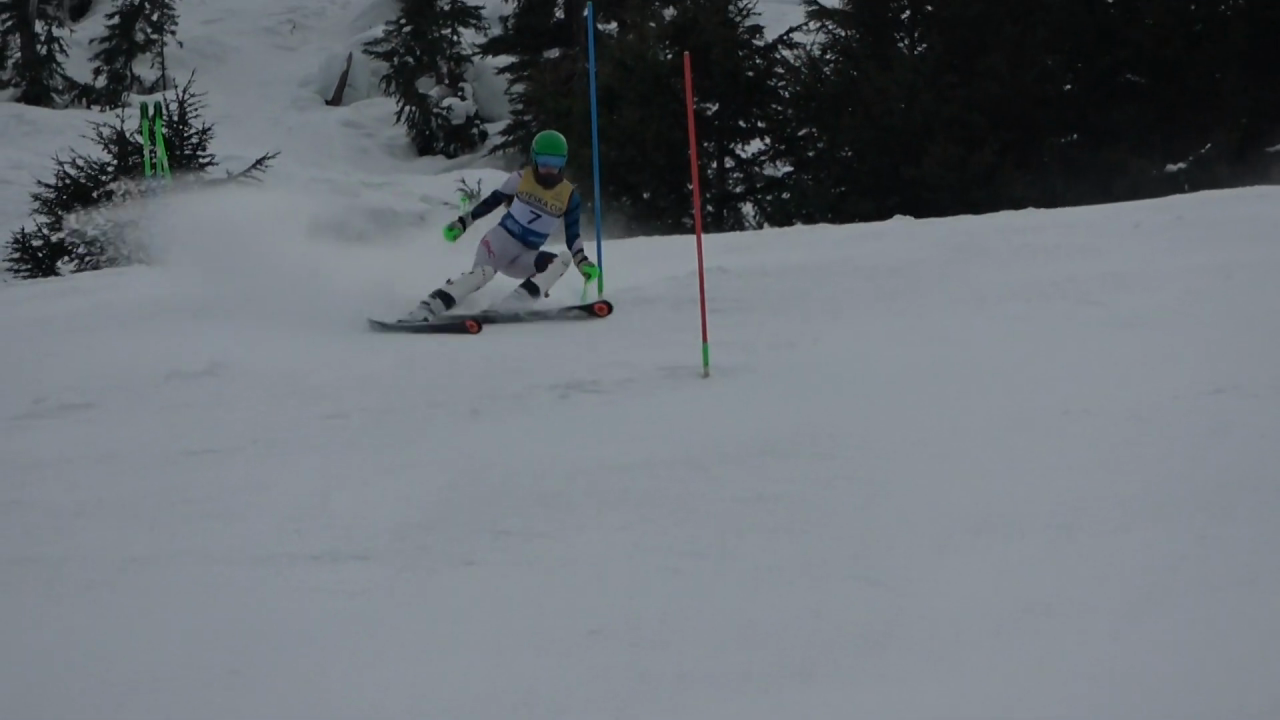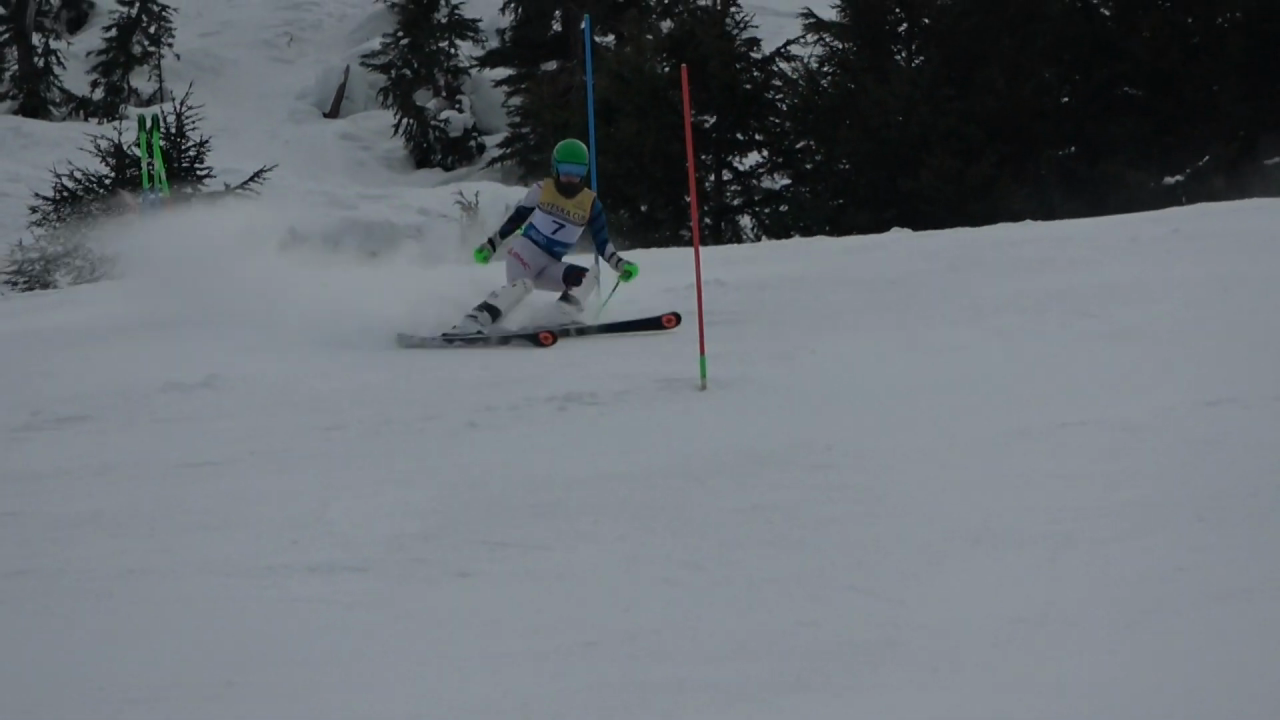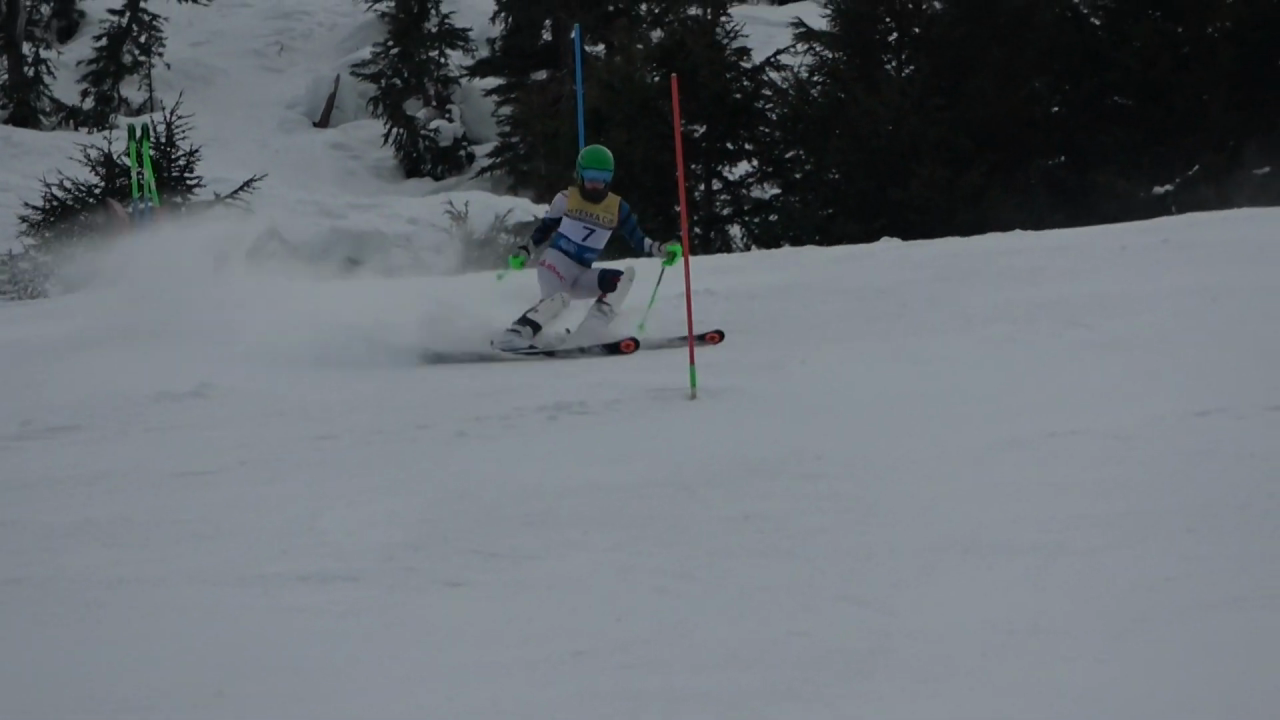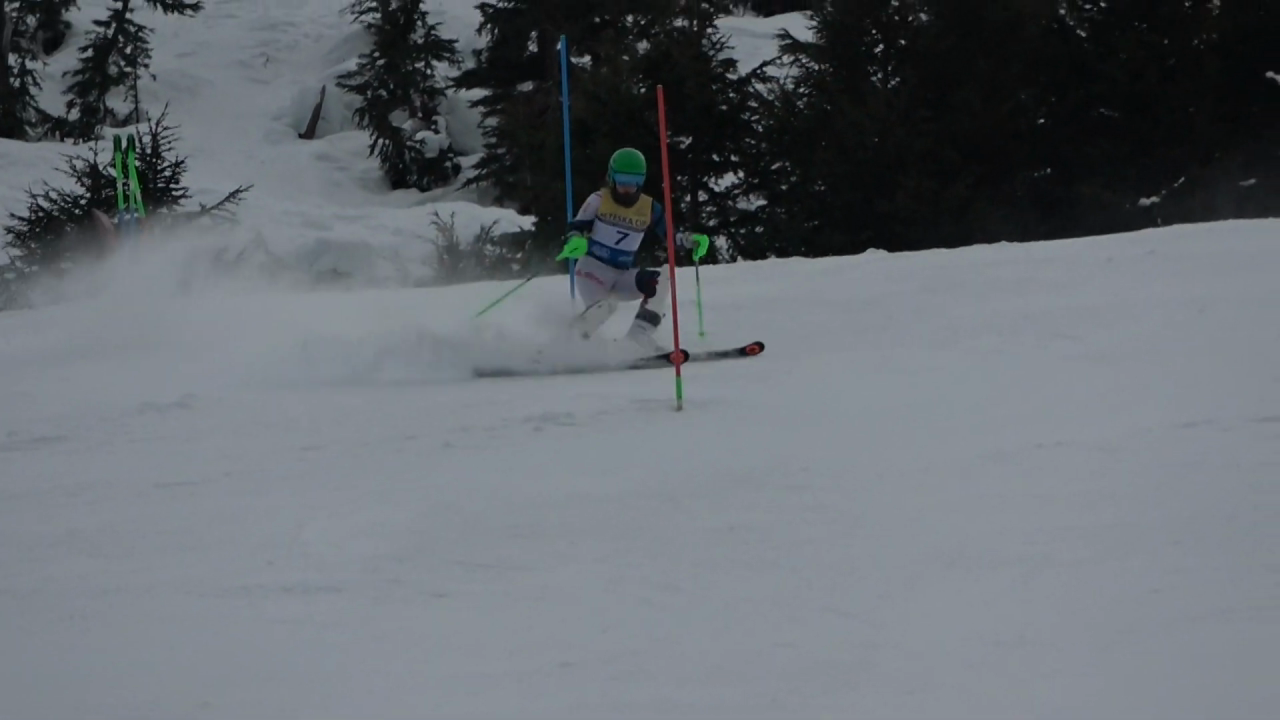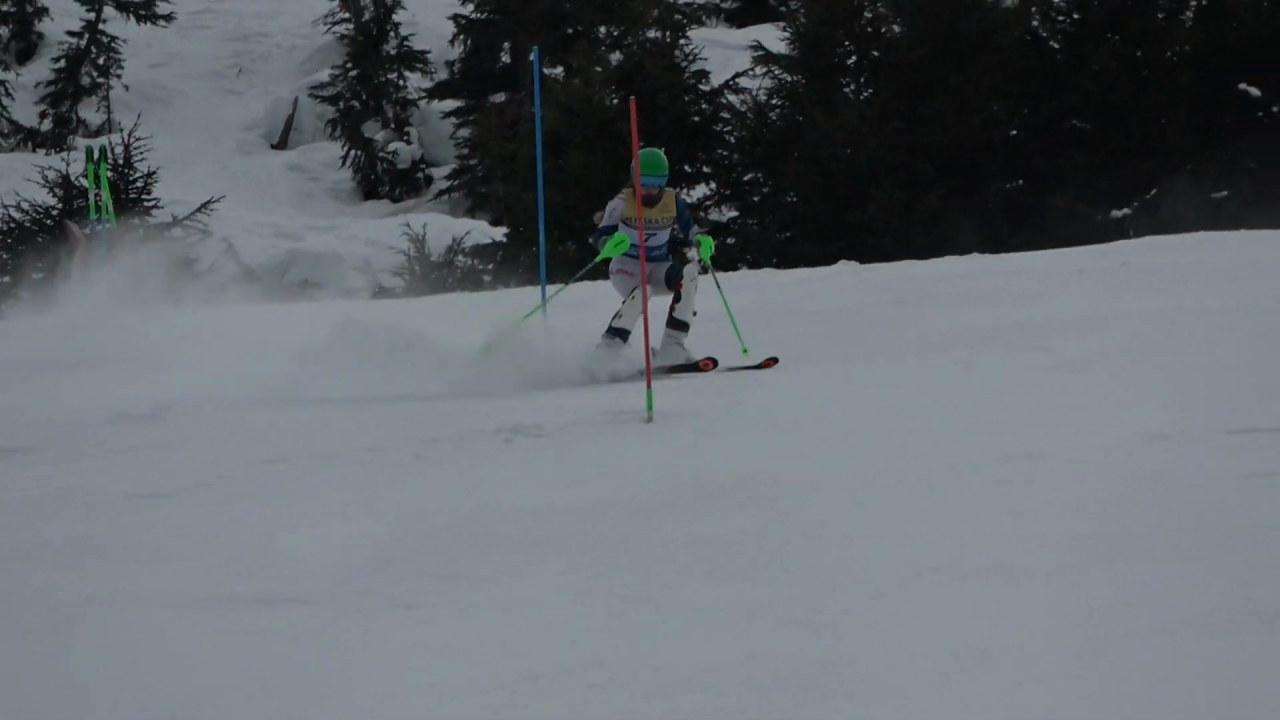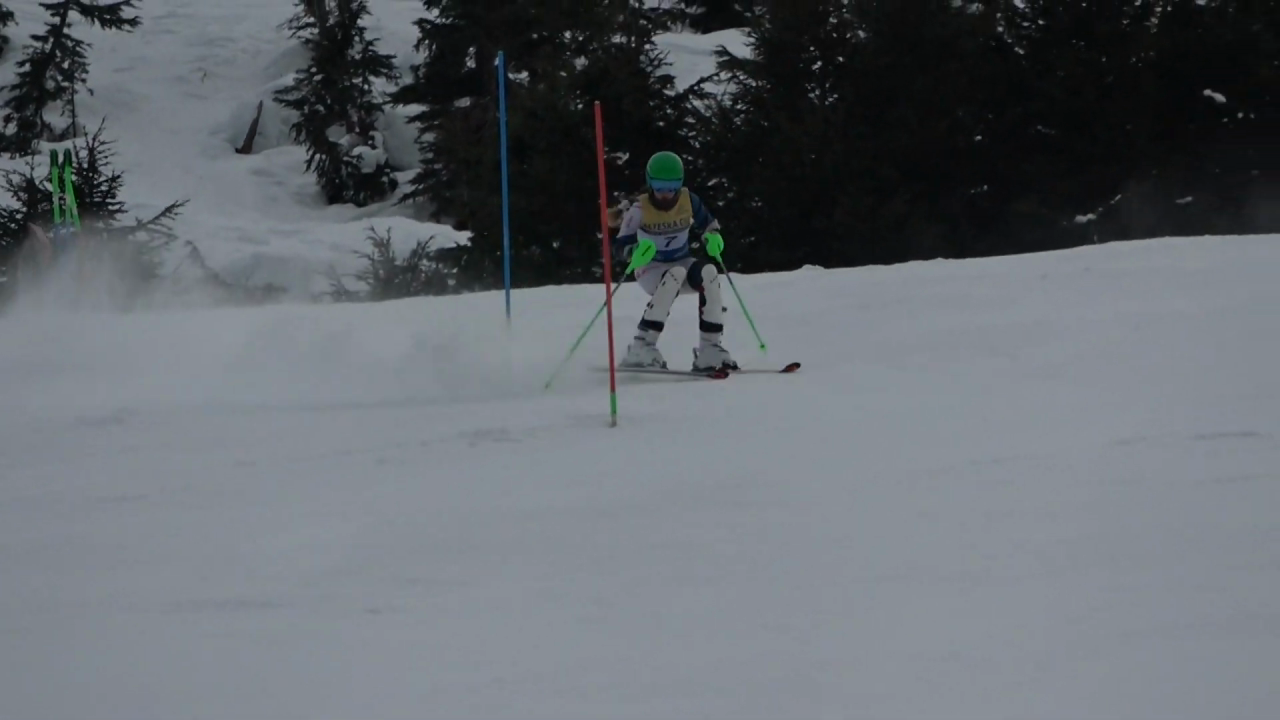
dt=0.1s
person 1, frame 1
left shoulder: (569, 195)
right shoulder: (522, 178)
left elbow: (572, 234)
right elbow: (495, 199)
left wrist: (582, 262)
right wrist: (463, 222)
left hip: (524, 258)
right hip: (501, 239)
left knee: (563, 260)
right knee: (483, 273)
left ankle: (515, 305)
right ankle: (427, 311)
person 1, frame 2
left shoulder: (591, 204)
right shoulder: (541, 189)
left elbow: (602, 242)
right elbow: (518, 216)
left wrist: (620, 265)
right wrist: (490, 244)
left hip: (548, 265)
right hip: (523, 252)
left knee: (591, 277)
right knee: (523, 285)
left ankle: (559, 320)
right ankle: (470, 325)
person 1, frame 3
left shoulder: (617, 207)
right shoulder: (566, 198)
left elbow: (639, 241)
right elbow: (545, 227)
left wrist: (664, 249)
right wrist: (524, 251)
left hip: (582, 274)
right hip: (554, 263)
left knee: (627, 277)
right knee: (561, 298)
left ankle: (587, 334)
right ankle: (514, 338)
person 1, frame 4
left shoulder: (649, 207)
right shoulder: (598, 200)
right elbow: (574, 228)
left wrist: (693, 241)
right wrist: (574, 241)
left hip: (622, 274)
right hip: (592, 270)
left knee: (665, 275)
right knee: (604, 305)
left ankle: (638, 339)
person 1, frame 5
left shoulder: (672, 200)
right shoulder: (622, 202)
left elbow: (690, 231)
right elbow: (600, 237)
left wrist: (702, 241)
right wrist: (612, 243)
left hip: (658, 268)
right hip: (627, 267)
left knee: (690, 271)
right knee: (641, 293)
left ankle: (672, 349)
right ankle: (607, 352)
person 1, frame 6
left shoulder: (687, 199)
right shoulder: (639, 208)
left elbow: (710, 223)
right elbow: (621, 245)
left wrist: (713, 237)
right wrist: (636, 251)
left hip: (683, 263)
right hip: (650, 272)
left knee: (709, 272)
right knee: (676, 274)
left ankle: (710, 353)
right ankle: (641, 348)
